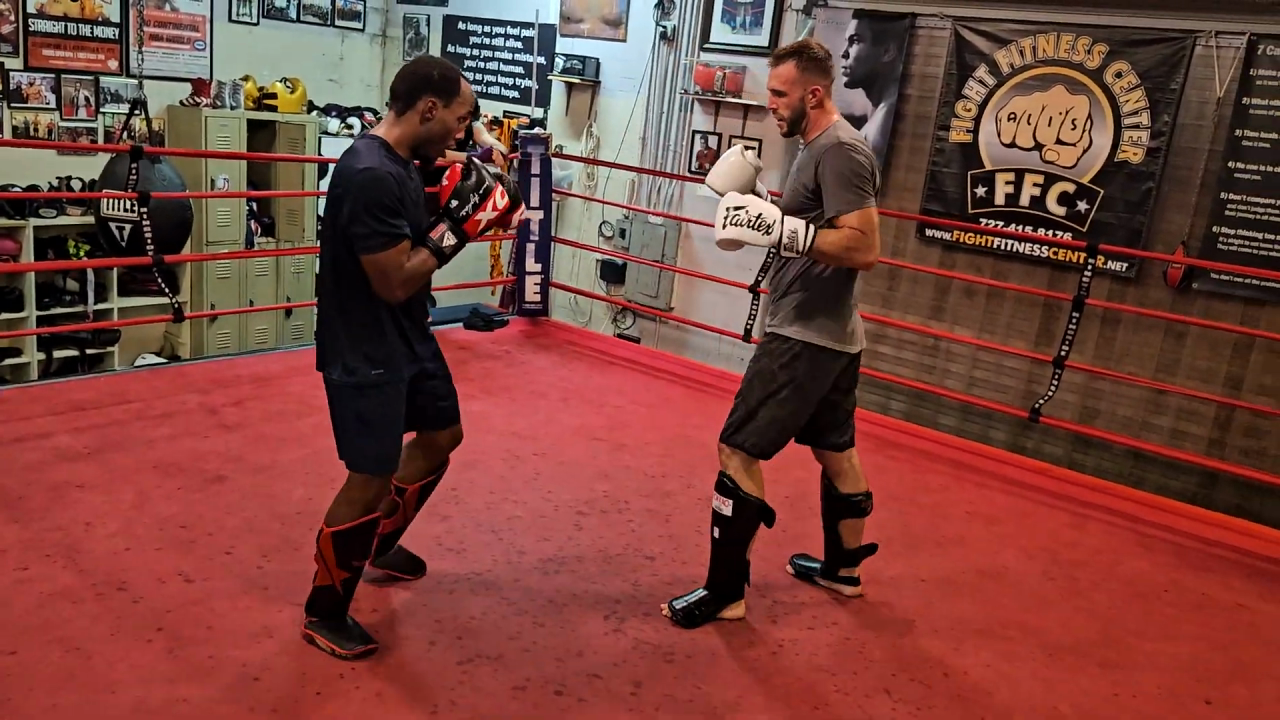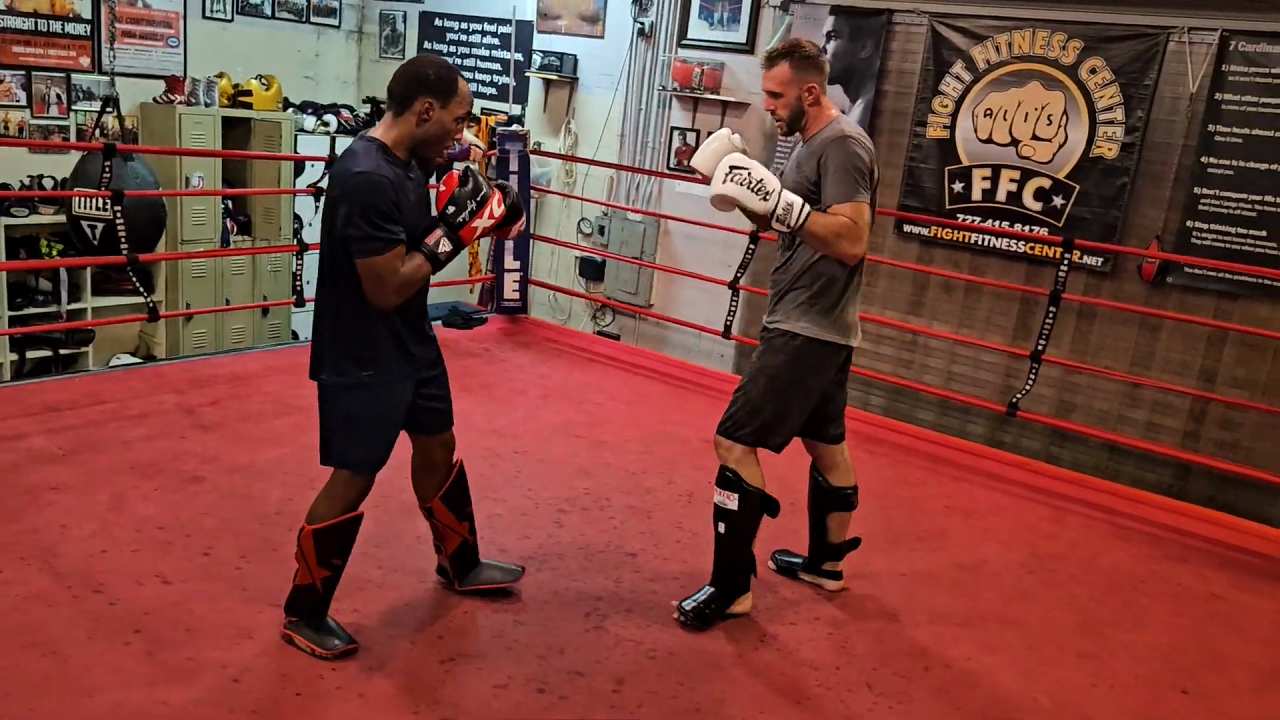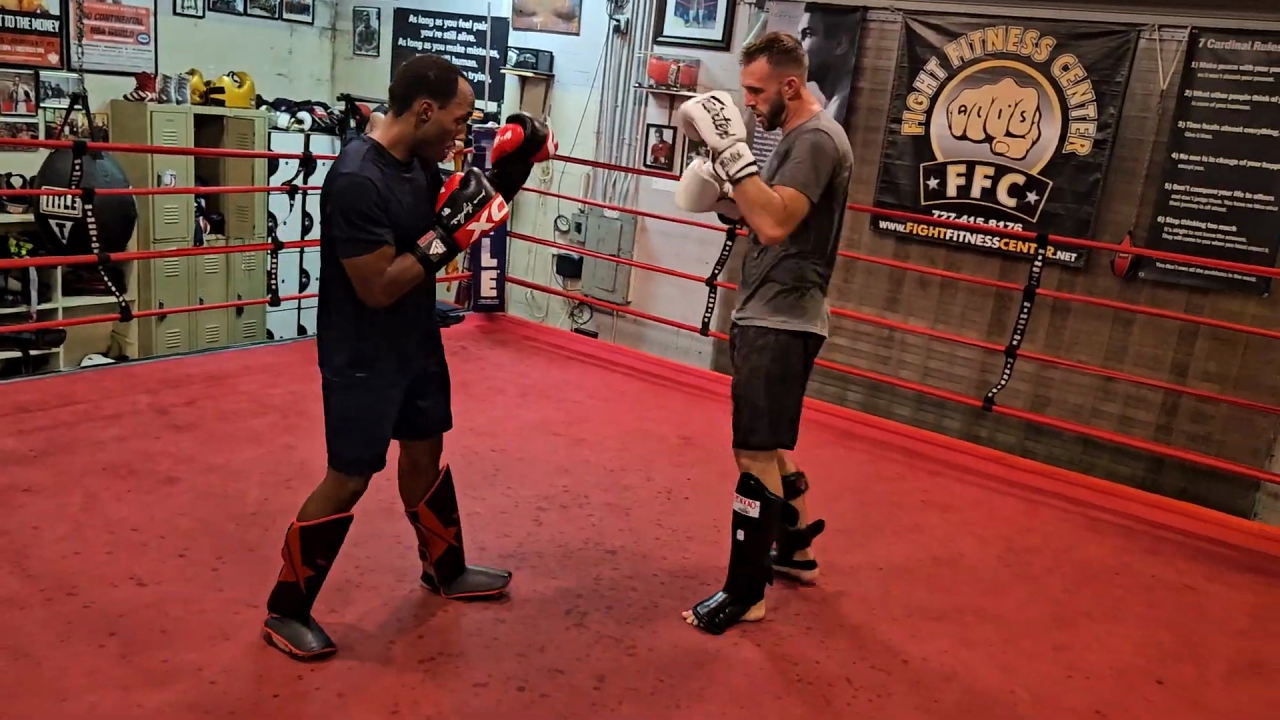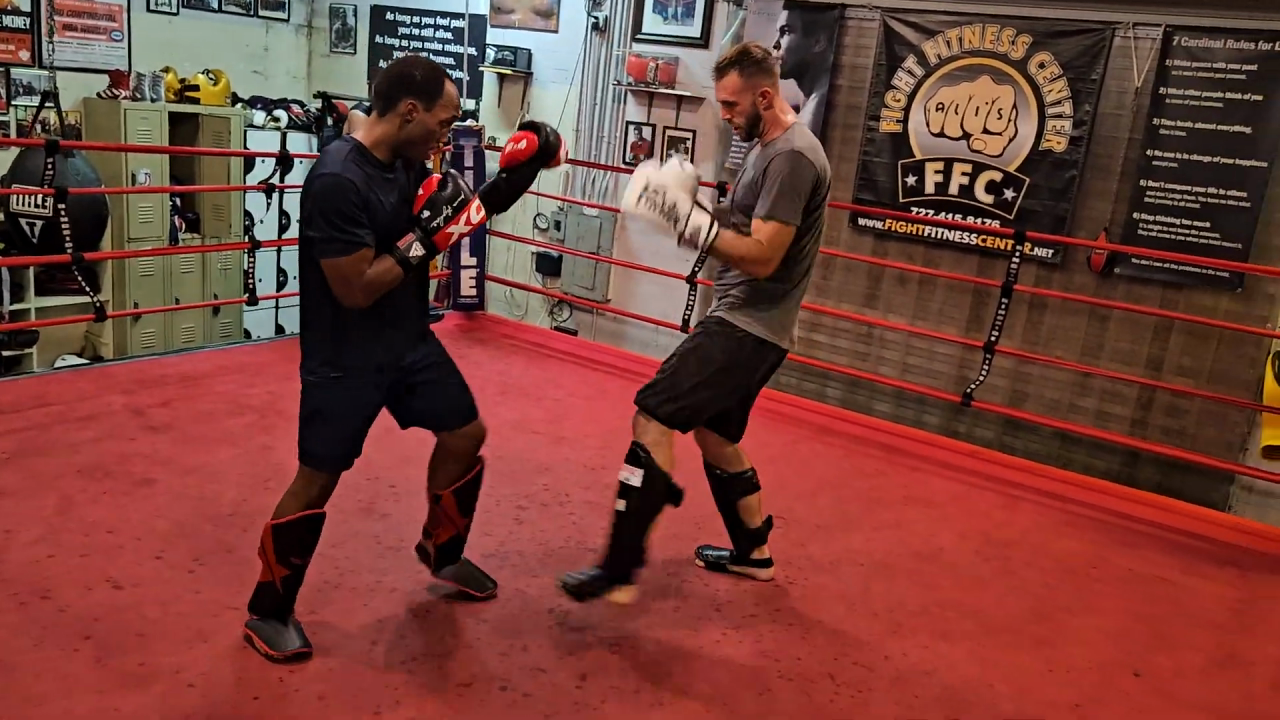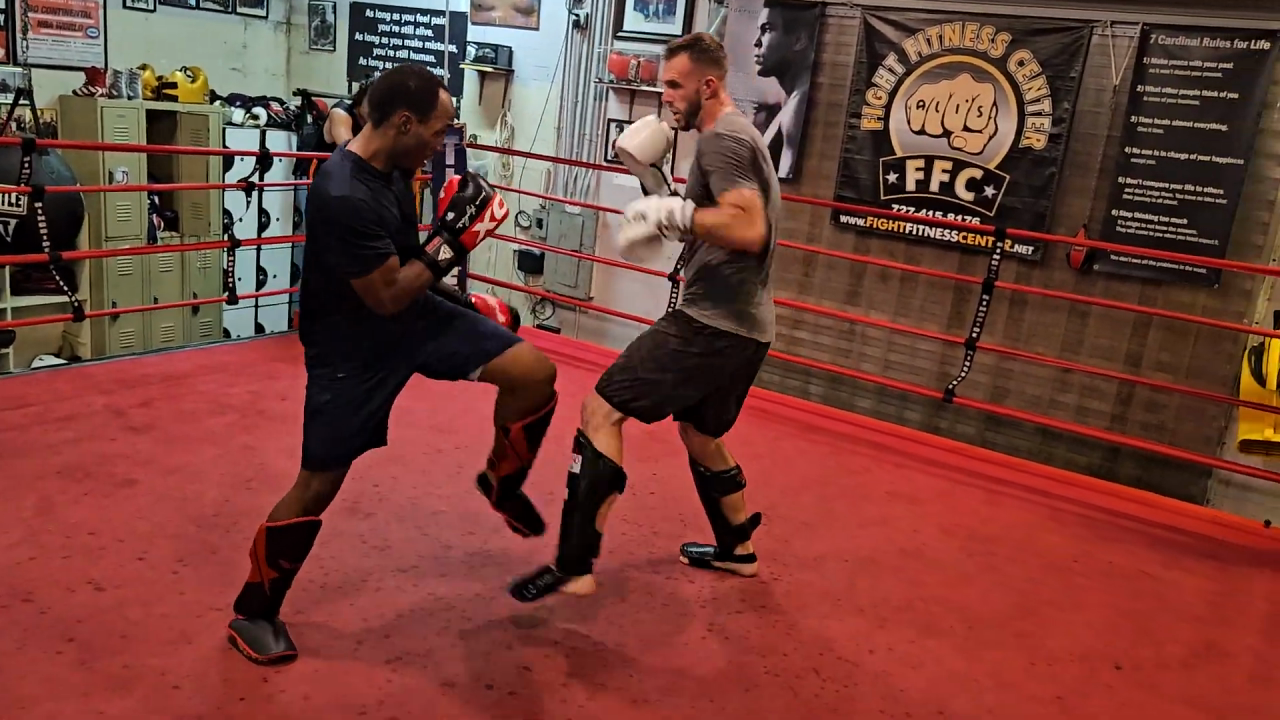
dt=0.2s
person 1, frame 1
left shoulder: (397, 161)
right shoulder: (370, 175)
right elbow: (396, 281)
left wrist: (466, 213)
right wrist: (457, 224)
left hip: (405, 338)
right hip: (366, 352)
left knee: (442, 435)
right knee: (371, 478)
left ankle: (379, 544)
right ankle: (324, 612)
person 1, frame 2
left shoulder: (404, 162)
right shoulder: (367, 179)
right elbow: (389, 287)
left wrist: (467, 221)
right wrist: (454, 232)
left hip: (409, 339)
right hip: (362, 355)
left knee: (440, 446)
right knee: (354, 480)
left ankle: (459, 564)
right ankle: (304, 613)
person 1, frame 3
left shoulder: (418, 162)
right shoulder: (357, 180)
right elbow: (378, 288)
left wrist: (508, 165)
right wrist: (448, 233)
left hip: (416, 343)
right hip: (363, 358)
left knee: (424, 454)
right knee: (349, 480)
left ankle: (445, 569)
right ankle: (286, 611)
person 1, frame 4
left shoulder: (405, 162)
right shoulder: (337, 180)
left elbow: (464, 212)
right elbow: (357, 289)
left wrist: (518, 170)
right wrist: (427, 236)
left hip: (408, 338)
right hip: (345, 357)
left knee: (466, 436)
right knee: (319, 479)
left ankle: (442, 553)
right ankle: (268, 611)
person 1, frame 5
left shoulder: (392, 167)
right shoulder: (342, 196)
right elbow: (387, 296)
right wrist: (452, 239)
left hip: (419, 315)
right hip: (353, 350)
left knee: (535, 371)
right knee: (319, 483)
left ankle: (502, 484)
right ankle: (253, 612)
person 2, frame 1
left shoulder: (838, 150)
right shoulder: (821, 147)
left elbow: (862, 248)
left wrist: (776, 227)
right wrist: (756, 204)
left hip: (807, 336)
right hip: (831, 334)
left knee: (739, 452)
right knee: (834, 450)
left ankle: (725, 591)
right ankle: (844, 567)
person 2, frame 2
left shoulder: (841, 144)
right shoulder: (812, 143)
left elbow: (850, 241)
left wrist: (773, 198)
right wrist: (751, 193)
left hip: (807, 330)
right hip: (819, 327)
left knee: (735, 442)
right knee: (825, 444)
left ankle: (730, 586)
right ankle: (825, 559)
person 2, frame 3
left shoulder: (816, 140)
right shoulder: (796, 135)
left elbow: (774, 226)
left wrist: (730, 149)
right wrist: (724, 194)
left hip: (780, 323)
right hip: (766, 316)
left knee: (754, 451)
right knee: (771, 443)
left ankle: (745, 591)
right ankle: (794, 548)
person 2, frame 4
left shoulder: (793, 157)
right shoulder: (768, 147)
left elbow: (760, 258)
right elbow: (737, 226)
left wrist: (687, 221)
right wrist: (688, 208)
left hip: (750, 326)
right hip: (743, 320)
left knee: (652, 419)
right knee: (714, 434)
left ankle: (622, 565)
right ankle: (751, 549)
person 2, frame 5
left shoulder: (726, 140)
right shoulder: (723, 143)
left elbow: (747, 231)
right elbow: (699, 222)
left wrist: (670, 213)
right wrist: (650, 180)
left hip: (715, 320)
right hip: (736, 322)
left knee: (603, 409)
right knee: (700, 434)
left ankle: (573, 563)
right ankle: (736, 545)
